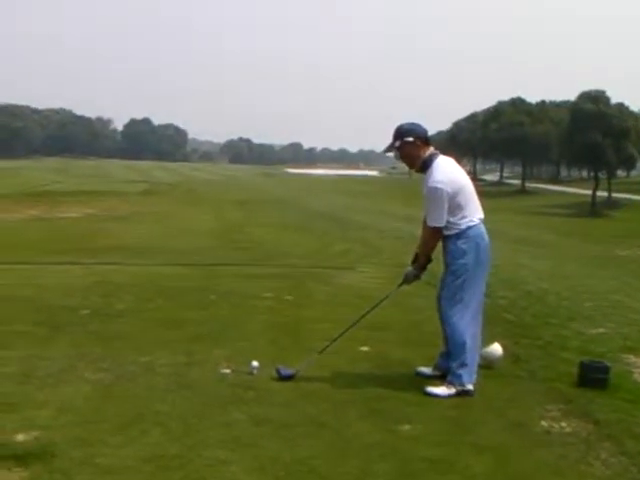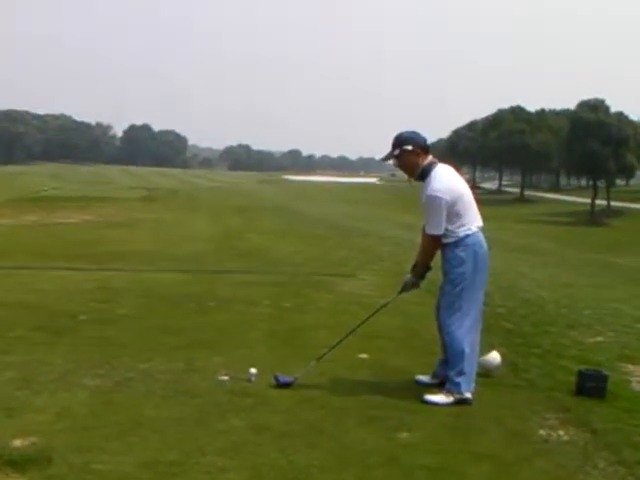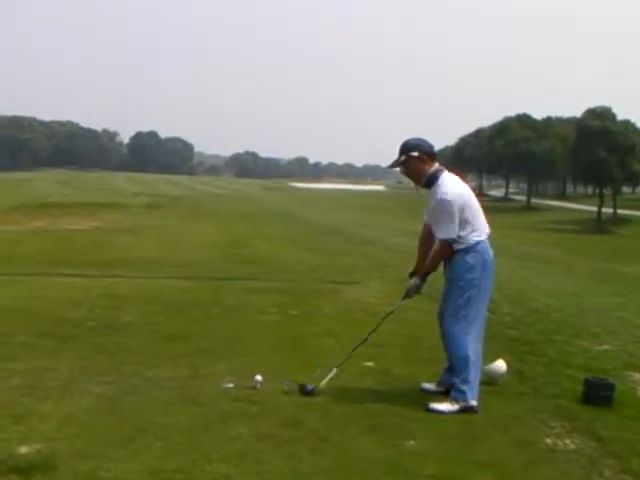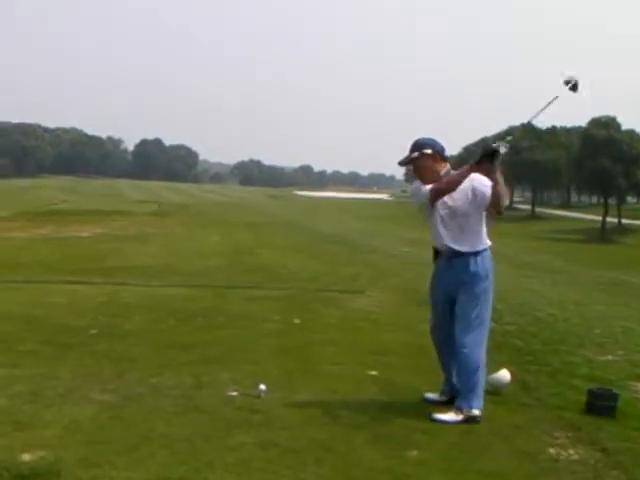
dt=0.4s
person 1, frame 1
left shoulder: (436, 181)
right shoulder: (441, 163)
left elbow: (435, 230)
right elbow: (430, 222)
left wrist: (418, 266)
right wrist: (418, 256)
left hip: (465, 243)
right hip: (463, 240)
left knee: (457, 308)
right knee: (448, 304)
left ankle: (461, 379)
right ankle: (448, 363)
person 1, frame 2
left shoulder: (436, 189)
right shoulder: (441, 171)
left elbow: (433, 238)
right elbow: (429, 231)
left wrist: (417, 274)
right wrist: (418, 266)
left hip: (464, 251)
right hip: (462, 248)
left knee: (457, 317)
right knee: (447, 313)
left ankle: (460, 388)
right ankle: (446, 371)
person 1, frame 3
left shoulder: (448, 194)
right shoulder: (435, 186)
left elbow: (445, 245)
right elbow: (429, 231)
left wrist: (421, 277)
right wrist: (418, 270)
left hip: (471, 259)
right hip: (458, 258)
left knee: (461, 326)
right knee: (449, 322)
left ankle: (465, 396)
right ankle: (452, 378)
person 1, frame 4
left shoulder: (476, 184)
right shoulder: (419, 191)
left elbow: (498, 207)
right elbow: (441, 189)
left wrist: (491, 169)
right wrist: (473, 166)
left hip: (474, 265)
right hip: (444, 264)
left knee: (468, 337)
right knee: (442, 332)
left ankle: (469, 406)
right ankle: (453, 388)
